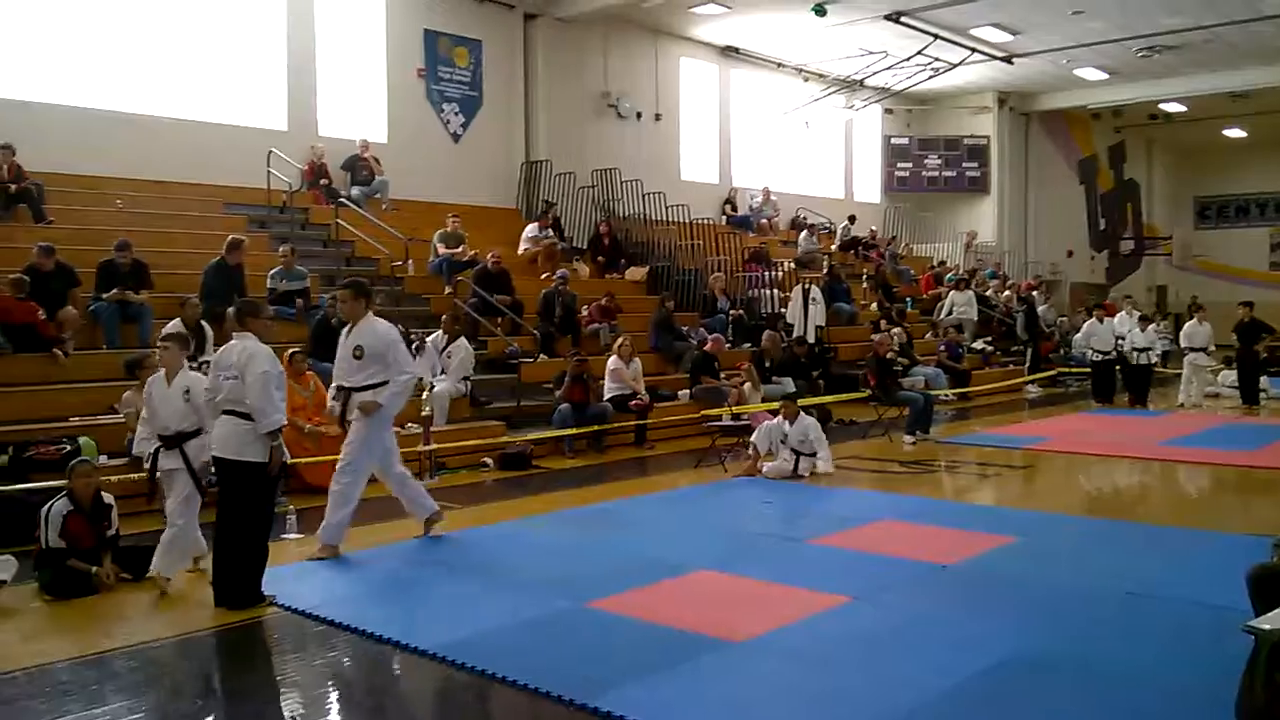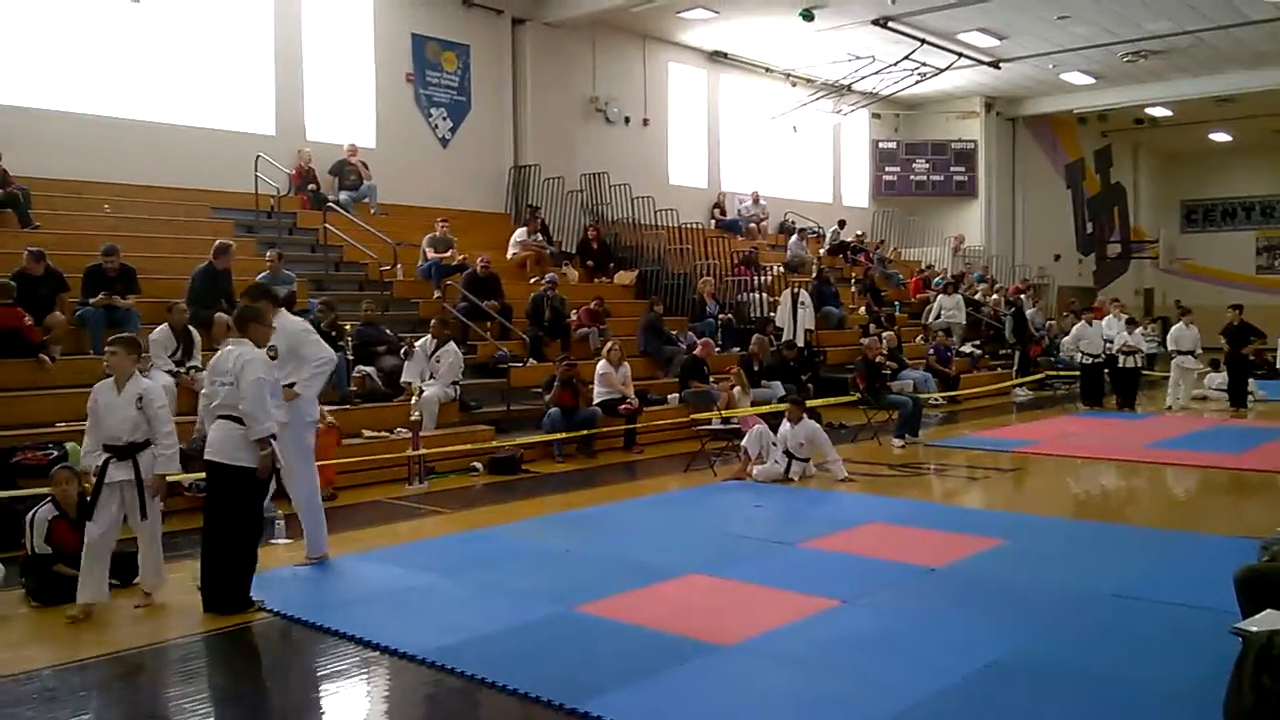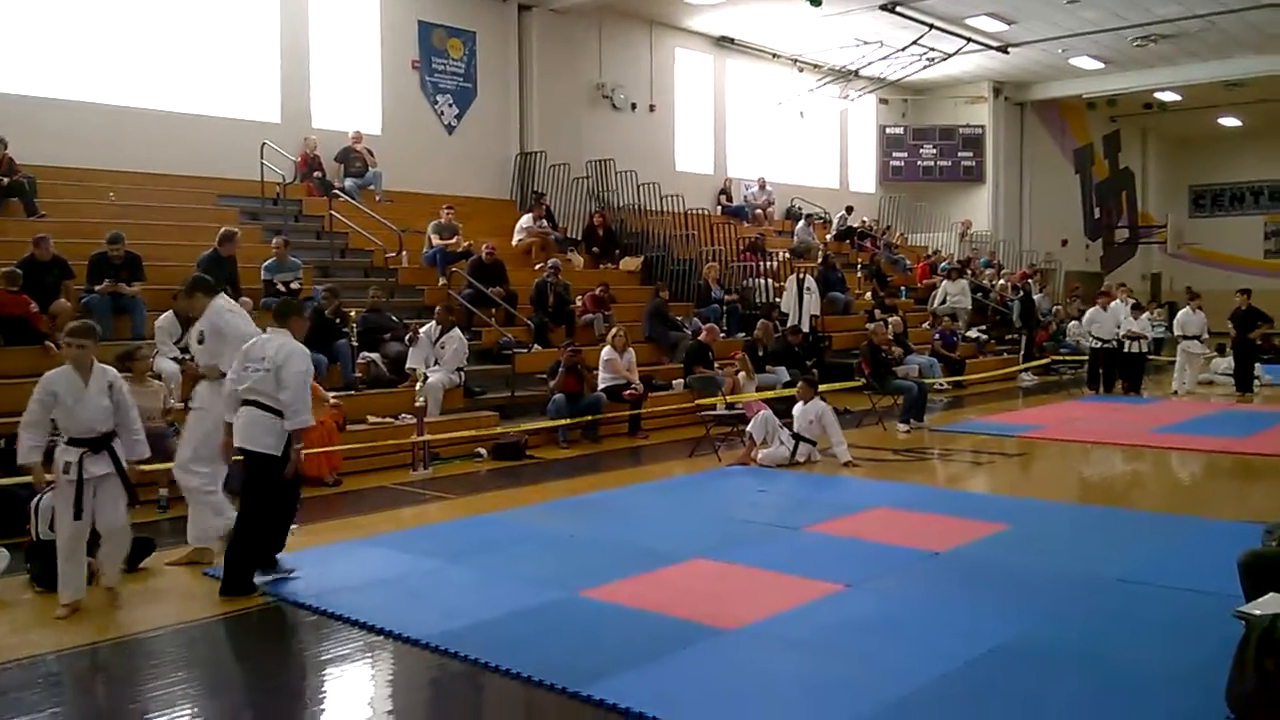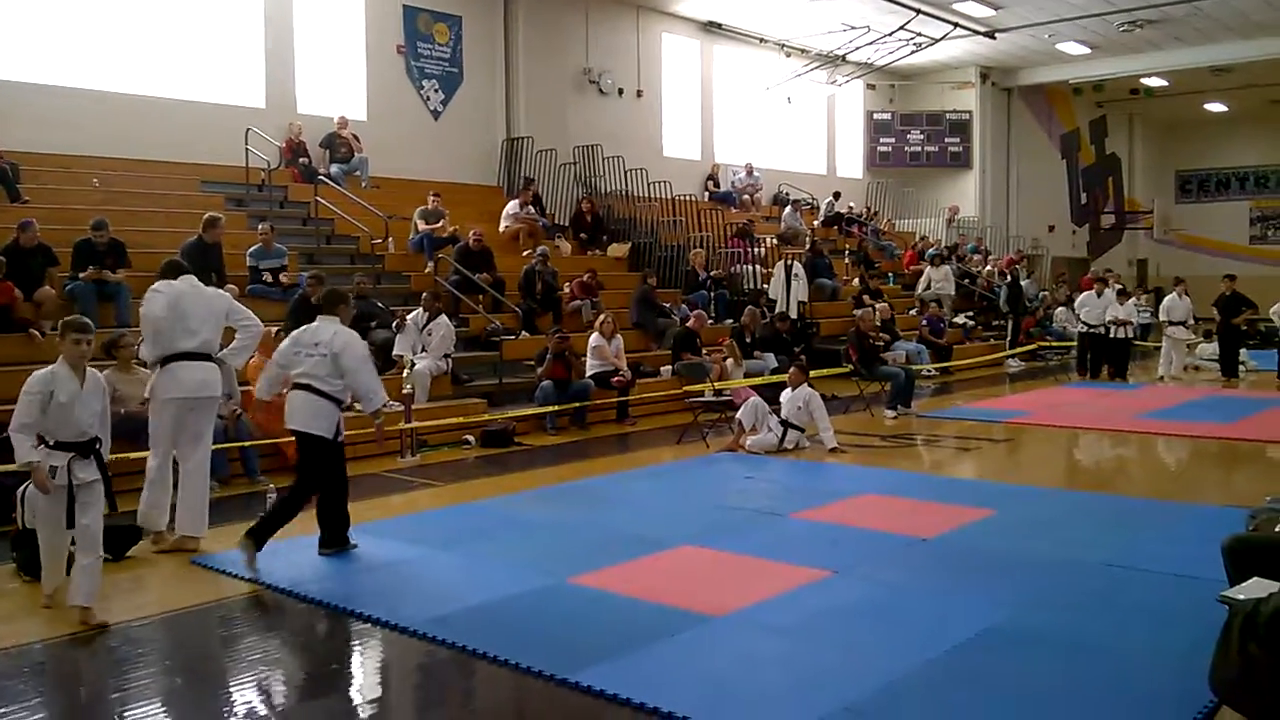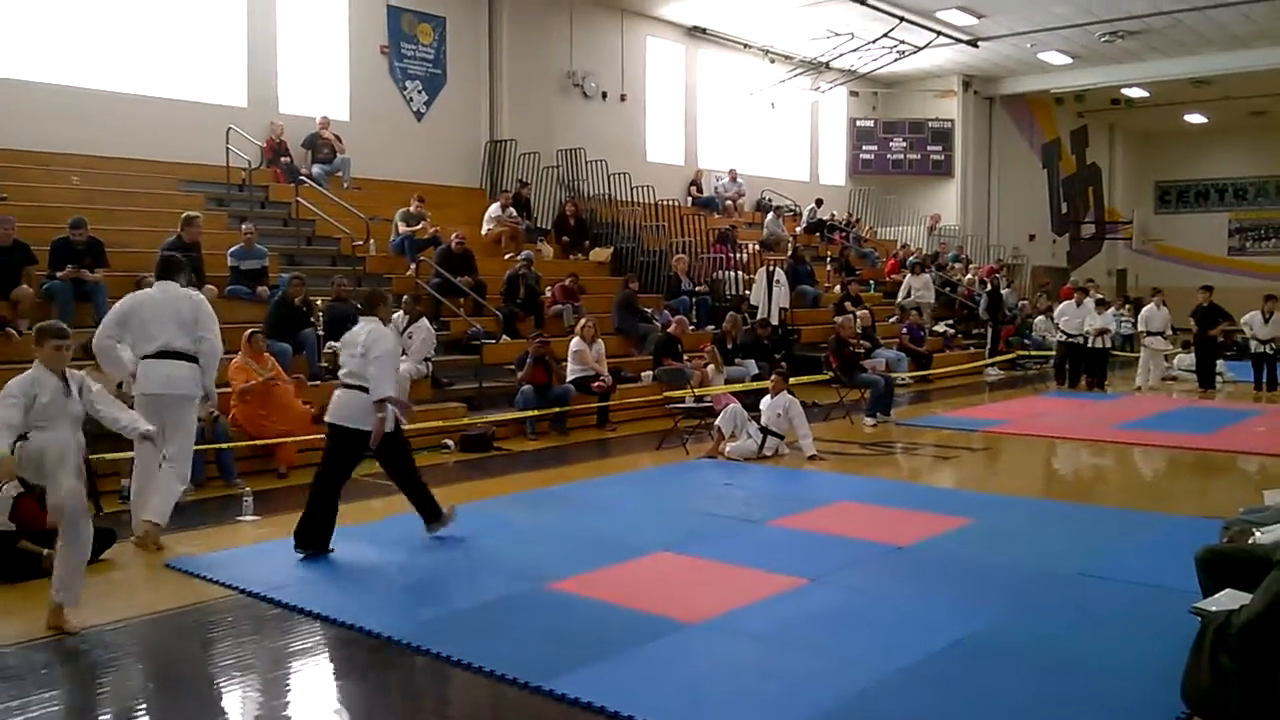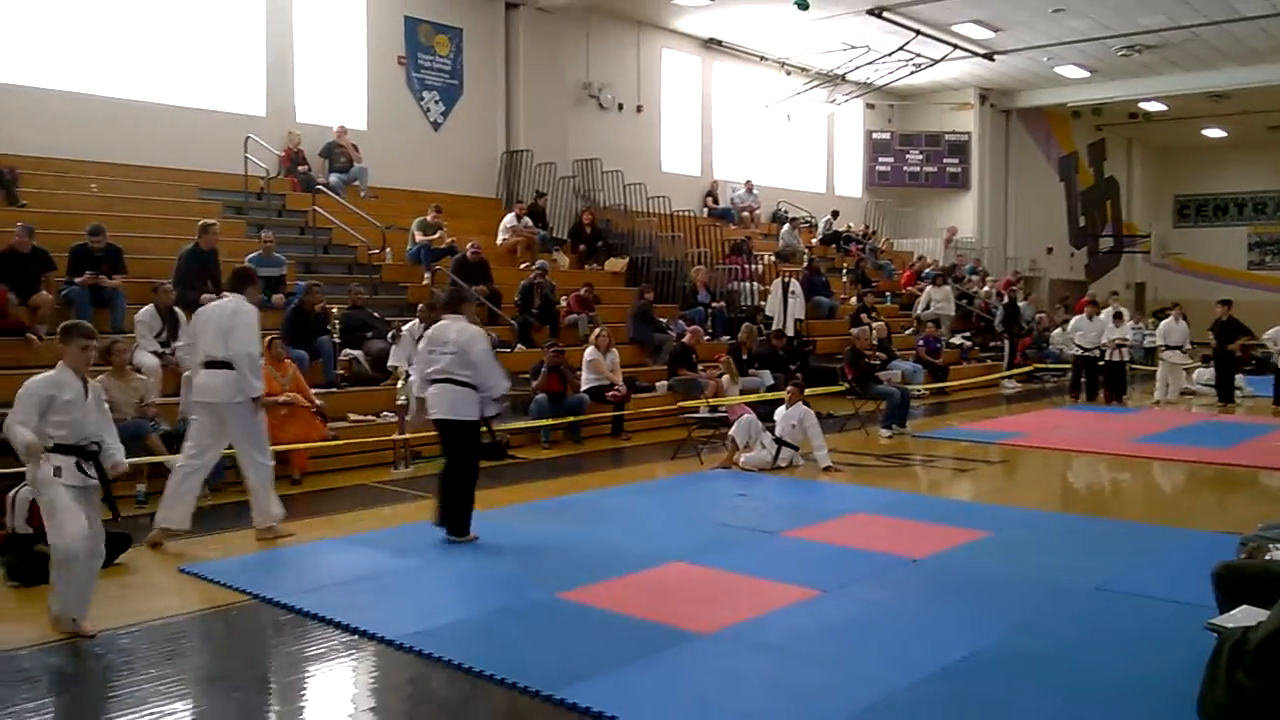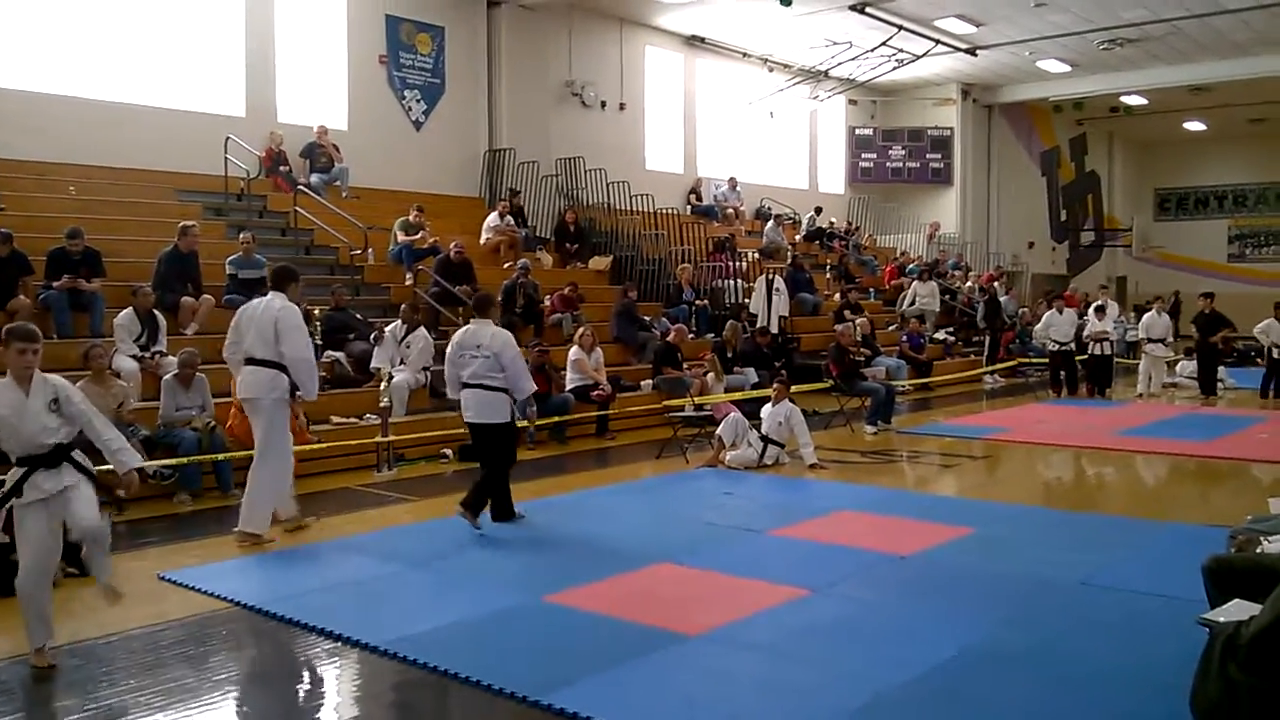
dt=0.4s
person 1, frame 1
left shoulder: (197, 383)
right shoulder: (153, 383)
left elbow: (211, 423)
right elbow: (146, 421)
left wrist: (206, 460)
right wrist: (146, 454)
left hip: (189, 454)
right hip: (163, 453)
left knee: (178, 514)
right knee: (180, 514)
left ankle: (163, 574)
right ankle: (198, 552)
person 1, frame 2
left shoulder: (149, 391)
right shoulder: (100, 391)
left elbow: (165, 433)
right elbow: (93, 433)
left wrist: (160, 474)
right wrist: (91, 467)
left hip: (140, 467)
right hip: (107, 467)
left knee: (147, 532)
right knee: (96, 536)
left ankle: (149, 588)
right ankle: (88, 600)
person 1, frame 3
left shoulder: (111, 377)
right shoulder: (53, 380)
left elbow: (129, 420)
right elbow: (32, 424)
left wrist: (134, 457)
right wrist: (34, 463)
left hip: (107, 458)
right hip: (72, 460)
left knee: (115, 527)
right knee: (70, 532)
left ankle: (109, 579)
right ankle: (72, 596)
person 1, frame 4
left shoulder: (97, 380)
right shoulder: (43, 380)
right elbow: (21, 427)
left wrist: (100, 457)
right wrist: (33, 465)
left hip: (90, 464)
right hip: (55, 463)
left knee: (91, 535)
right knee: (53, 533)
left ankle: (84, 605)
right ankle: (50, 585)
person 1, frame 5
left shoulder: (78, 382)
left elbow: (109, 409)
left wrist: (142, 429)
left hip: (67, 463)
right hip: (34, 455)
left knee: (78, 534)
right knee: (66, 444)
left ankle: (57, 611)
right ankle: (59, 506)
person 1, frame 6
left shoulder: (95, 391)
right shoulder: (43, 384)
left elbow: (106, 432)
left wrist: (115, 460)
right wrist: (28, 442)
left hip: (87, 472)
right hip: (54, 470)
left knee: (93, 548)
right knee: (72, 540)
left ankle: (74, 615)
right ankle: (61, 611)
person 1, frame 7
left shoulder: (56, 386)
left elbow: (95, 424)
left wrist: (125, 462)
left hip: (68, 471)
right hip: (30, 482)
left knee: (91, 528)
right knee: (33, 567)
left ankle: (102, 576)
right ankle: (39, 643)
person 2, frame 1
left shoulder: (383, 332)
right shoulder: (347, 332)
left elbow: (408, 373)
right elbow: (341, 373)
left wrist: (379, 402)
right wrist: (334, 402)
left hip: (373, 409)
right hip: (354, 408)
left knee: (347, 471)
right knee: (389, 468)
left ankle: (330, 541)
right ankle: (428, 511)
person 2, frame 2
left shoulder: (295, 328)
left elbow: (326, 358)
left wrist: (298, 390)
left hip: (293, 414)
right hip: (270, 414)
left knee: (300, 483)
left ankle: (317, 549)
person 2, frame 3
left shoulder: (219, 311)
right shoulder: (225, 310)
left elbow: (245, 337)
left wrist: (222, 367)
left hip: (219, 395)
right hip: (220, 395)
left knee: (189, 467)
right knee: (209, 472)
left ankle: (226, 525)
right ankle: (202, 545)
person 2, frame 4
left shoulder: (163, 289)
right shoulder: (218, 296)
left elbow: (154, 318)
right elbow: (254, 327)
left wrist: (152, 355)
right wrist: (226, 358)
left hip: (174, 376)
right hip: (208, 377)
left knee: (160, 455)
right knee: (197, 458)
left ankle: (156, 527)
right ankle: (189, 533)
person 2, frame 5
left shoulder: (134, 300)
right shoulder: (194, 299)
left elbow: (102, 341)
right elbow: (211, 346)
left wrist: (126, 371)
right wrist: (208, 385)
left hip: (150, 378)
right hip: (185, 378)
left knee: (146, 456)
right knee: (176, 458)
left ankle: (142, 527)
right ankle: (152, 521)
person 2, frame 6
left shoulder: (206, 310)
right shoulder: (245, 310)
left elbow: (190, 353)
right elbow: (246, 354)
right wrist: (257, 389)
left hip: (204, 386)
right hip: (235, 387)
left knee: (194, 456)
right knee: (256, 456)
left ankle: (165, 524)
right ankle: (268, 522)
person 2, frame 7
left shoulder: (248, 308)
right shoulder: (287, 310)
left elbow: (230, 352)
right elbow: (299, 355)
right wrist: (308, 391)
left hip: (248, 382)
right hip: (272, 385)
left knee: (278, 451)
right knee: (270, 457)
left ankle: (289, 514)
right ankle: (249, 528)
person 3, frame 1
left shoulder: (222, 354)
right shoulder: (259, 353)
left elbow: (211, 399)
right elbow: (263, 403)
right wrist: (276, 443)
left hip: (226, 443)
right hip: (253, 443)
left knee: (229, 519)
right knee: (253, 521)
left ankle: (225, 591)
right ankle: (244, 594)
person 3, frame 2
left shoulder: (219, 358)
right shoulder: (255, 359)
left elbow: (207, 406)
right elbow: (256, 410)
right wrist: (264, 451)
left hip: (218, 447)
right hip: (245, 449)
left knee: (217, 524)
right knee: (243, 527)
left ankle: (214, 597)
right ankle: (232, 599)
person 3, frame 3
left shoulder: (252, 346)
right shoulder: (295, 352)
left elbow: (233, 389)
right elbow: (296, 401)
left wrist: (230, 429)
right wrist: (299, 445)
left hip: (248, 425)
right hip: (271, 432)
left knee: (284, 496)
right knee: (258, 509)
left ankle: (265, 559)
right ankle: (235, 583)
person 3, frame 4
left shoulder: (299, 334)
right shoulder: (347, 338)
left elbow: (274, 369)
right elbow: (364, 380)
left wrist: (261, 402)
right wrist: (379, 415)
left hip: (299, 408)
right hip: (322, 413)
left knee: (333, 475)
right knee: (307, 484)
left ankle: (335, 538)
right ankle: (257, 536)
person 3, frame 5
left shoulder: (351, 336)
right shoulder: (383, 336)
right elbow: (381, 378)
left wrist: (387, 408)
right wrist: (381, 416)
left hip: (343, 407)
right hip: (369, 411)
left knee: (331, 475)
right knee: (402, 469)
left ankle: (310, 539)
right ankle: (434, 517)
person 3, frame 6
left shoulder: (431, 333)
right shoulder: (471, 333)
left elbow: (420, 370)
right elbow: (487, 371)
left wrist: (419, 403)
right wrist: (498, 400)
left hip: (437, 398)
right hip: (462, 401)
left knee: (456, 461)
right knee: (463, 466)
left ankle: (447, 515)
right ankle: (457, 529)
person 3, frame 7
left shoulder: (459, 337)
right shoulder: (501, 337)
left elbow: (450, 373)
right elbow: (517, 374)
left wrist: (462, 398)
left hip: (471, 403)
right hip: (496, 403)
left knee: (490, 459)
right knee: (499, 463)
left ankle: (503, 511)
right ankle: (471, 506)
